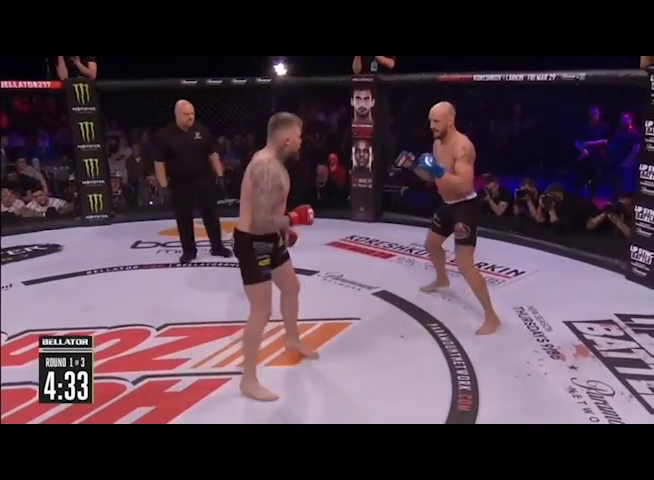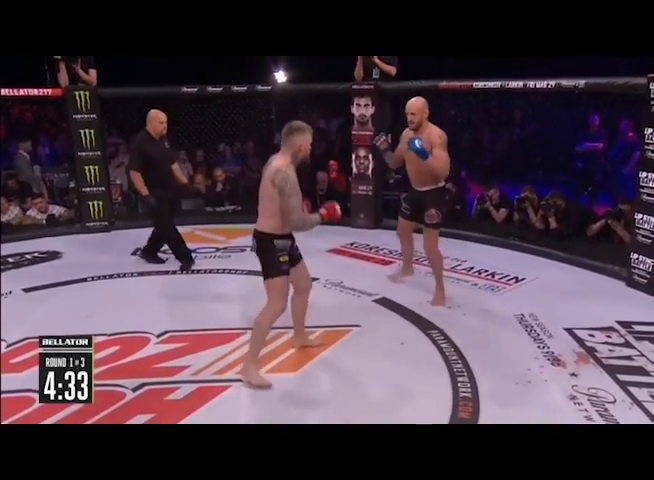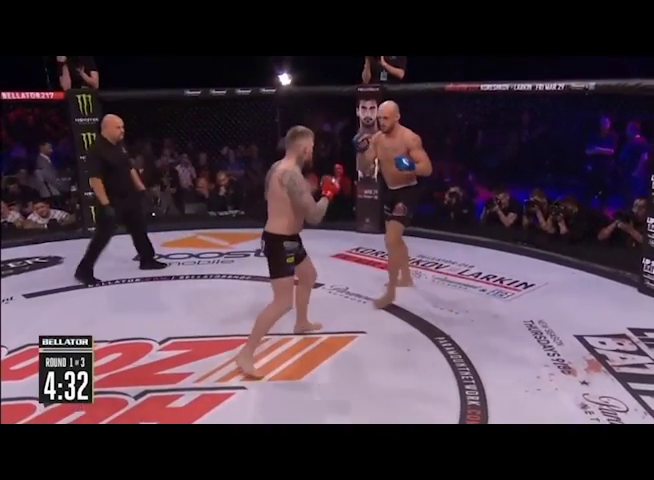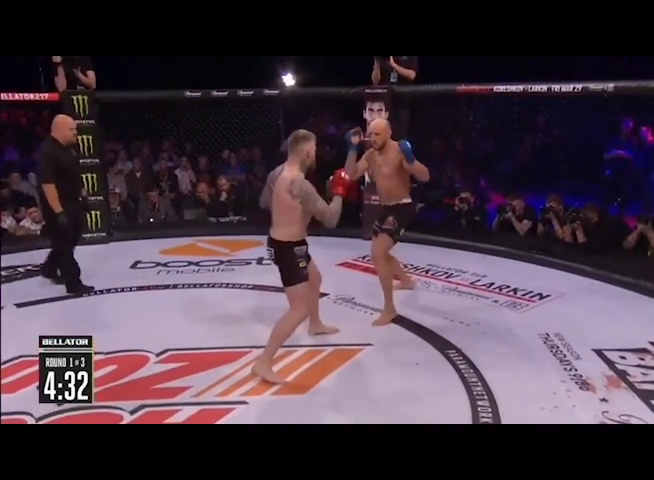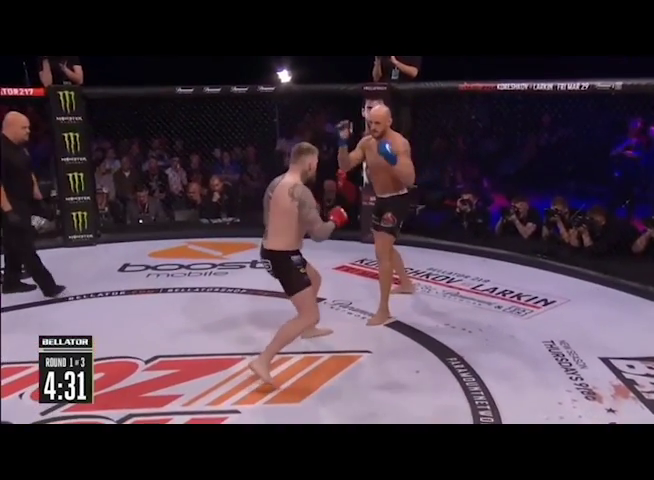
dt=0.5s
person 1, frame 1
left shoulder: (271, 161)
right shoulder: (267, 169)
right elbow: (262, 222)
left wrist: (285, 227)
right wrist: (293, 220)
left hip: (269, 239)
right hip: (252, 242)
left knee: (292, 287)
right knee: (262, 312)
left ankle: (293, 341)
right ankle: (248, 379)
person 1, frame 2
left shoulder: (275, 162)
right shoulder: (285, 174)
right elbow: (296, 223)
left wrist: (298, 205)
right wrist: (324, 215)
left hip: (278, 238)
right hip: (272, 242)
left knee: (304, 285)
right knee: (276, 304)
left ankle: (300, 336)
right ankle: (250, 365)
person 1, frame 3
left shoulder: (278, 167)
right shoulder: (292, 175)
right elbow: (314, 216)
left wrist: (308, 190)
right wrist: (327, 193)
left hip: (287, 239)
right hip: (280, 242)
left knee: (309, 276)
right knee: (283, 302)
left ankle: (302, 323)
right ankle: (246, 354)
person 1, frame 4
left shoulder: (277, 173)
right shoulder: (300, 185)
left elbow: (264, 203)
right elbow: (330, 219)
right wrist: (339, 192)
left hip: (279, 242)
right hip: (288, 248)
left knee: (314, 281)
right knee: (299, 310)
left ankle: (315, 325)
right ankle: (263, 365)
person 1, frame 5
left shoulder: (275, 184)
right shoulder: (300, 191)
right elbow: (318, 234)
right wrist: (335, 220)
left hip: (272, 251)
right hip: (284, 258)
left knee: (314, 280)
right knee: (309, 315)
left ankle: (308, 330)
right ankle: (262, 361)
person 2, frame 1
left shoulder: (462, 146)
right shoulder: (438, 143)
left elbow: (464, 185)
right elbow: (431, 176)
left wrist: (440, 172)
right wrist: (414, 165)
left hip: (465, 207)
right hip: (447, 205)
left knee: (465, 265)
right knee: (431, 246)
left ankle: (491, 317)
right ankle: (442, 280)
person 2, frame 2
left shoulder: (437, 136)
right shoulder: (407, 134)
left elbow: (444, 171)
right elbow: (396, 163)
left wrist: (425, 156)
right wrist: (385, 150)
left hip: (434, 194)
right hip: (415, 191)
left knee: (430, 247)
right knee: (403, 231)
left ankle: (440, 289)
right ankle: (407, 268)
person 2, frame 3
left shoulder: (410, 138)
right shoulder: (377, 138)
left elbow: (427, 169)
left wrist: (411, 167)
right wrist: (362, 150)
left hip: (407, 191)
right hip: (391, 191)
left knee: (391, 241)
right knee: (395, 238)
left ankle: (390, 293)
right ankle: (406, 277)
person 2, frame 4
left shoulder: (399, 152)
right shoulder: (370, 154)
left elbow: (425, 176)
right elbow: (350, 176)
left wrist: (411, 160)
right wrist: (352, 149)
left hip: (401, 209)
right hip: (386, 208)
left knee: (377, 254)
right knee: (381, 252)
left ankle: (389, 309)
right ankle: (406, 281)
person 2, frame 5
left shoulder: (399, 144)
right shoulder: (366, 142)
left elbow: (410, 179)
right elbow: (345, 166)
left wrist: (392, 160)
right wrist: (343, 143)
left hip: (397, 200)
right hip: (380, 200)
left knee: (381, 253)
right knee: (386, 248)
left ankle: (383, 310)
right ankle: (406, 283)
person 3, frame 1
left shoulder: (201, 130)
right shoulder: (165, 135)
left elbow: (212, 154)
right elbow: (159, 162)
left wrist: (219, 175)
right wrist: (164, 185)
left hip: (203, 180)
right hip: (180, 183)
left knee: (211, 214)
right knee: (183, 218)
left ankle: (217, 247)
right ankle: (189, 250)
person 3, frame 2
left shoulder: (163, 141)
right shoulder: (140, 143)
left elbow: (173, 163)
right elbow: (134, 172)
left wrist: (184, 182)
right wrist: (146, 195)
left hip: (167, 190)
right hip: (153, 192)
left knee: (164, 224)
right knee: (167, 225)
left ankle: (149, 252)
right ankle: (185, 257)
person 3, frame 3
left shoulder: (119, 146)
right shoulder: (97, 150)
left elbow: (129, 169)
right elbow: (95, 179)
left wrist: (141, 188)
right wrist: (105, 204)
left hip: (128, 197)
right hip: (112, 201)
left knee: (138, 229)
right knee: (103, 235)
left ankle: (148, 260)
right ankle: (84, 271)
person 3, frame 4
left shoulder: (68, 148)
right shoulder: (47, 151)
right elbow: (47, 184)
left wrist: (82, 195)
right wrist: (59, 212)
left hip: (72, 203)
right hip: (57, 207)
left knee: (71, 239)
right knee: (65, 243)
left ankle: (49, 267)
right ankle: (73, 283)
person 3, frame 5
left shoulder: (20, 148)
left elbow: (29, 175)
left wrist: (38, 198)
left hip: (23, 203)
right knee: (24, 245)
right ankle: (47, 285)
